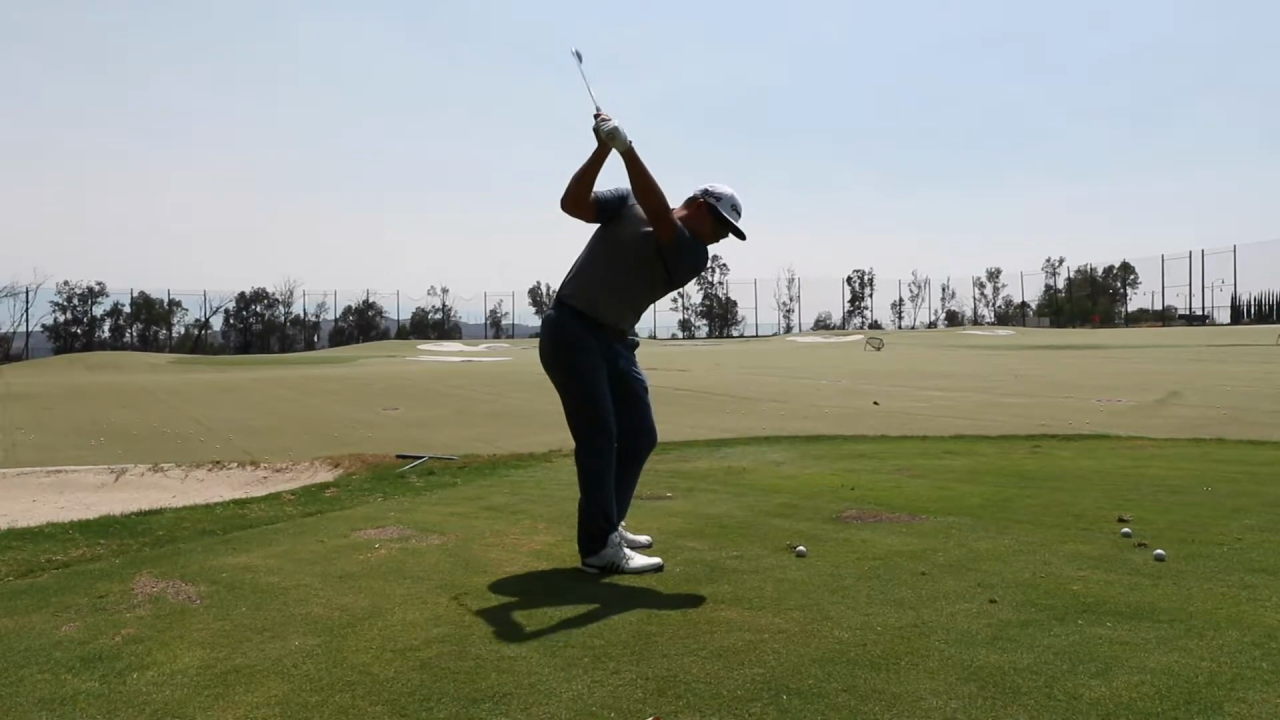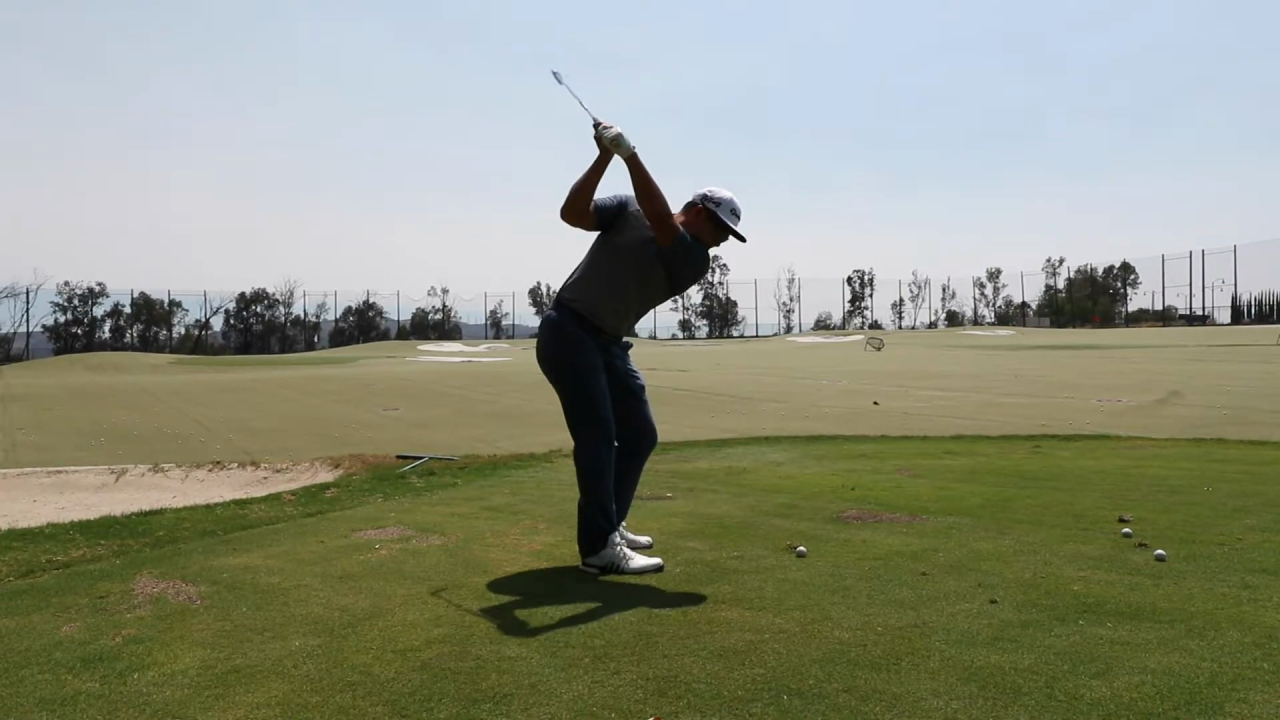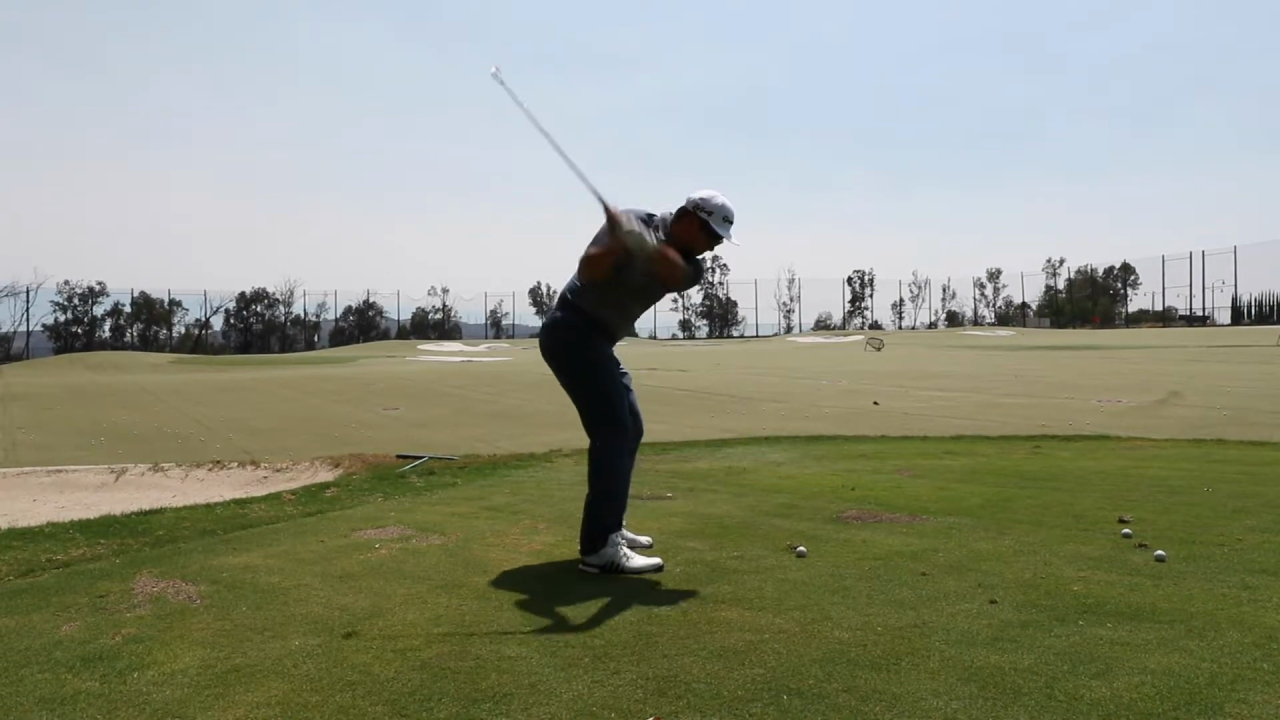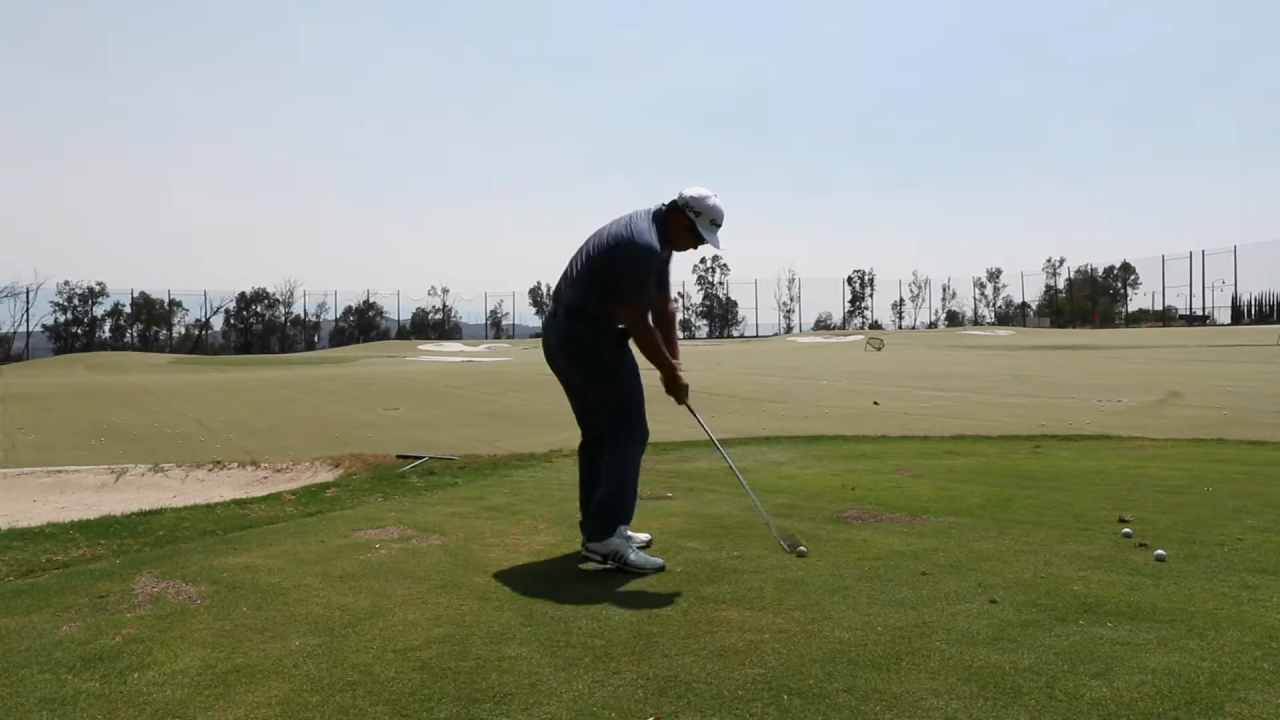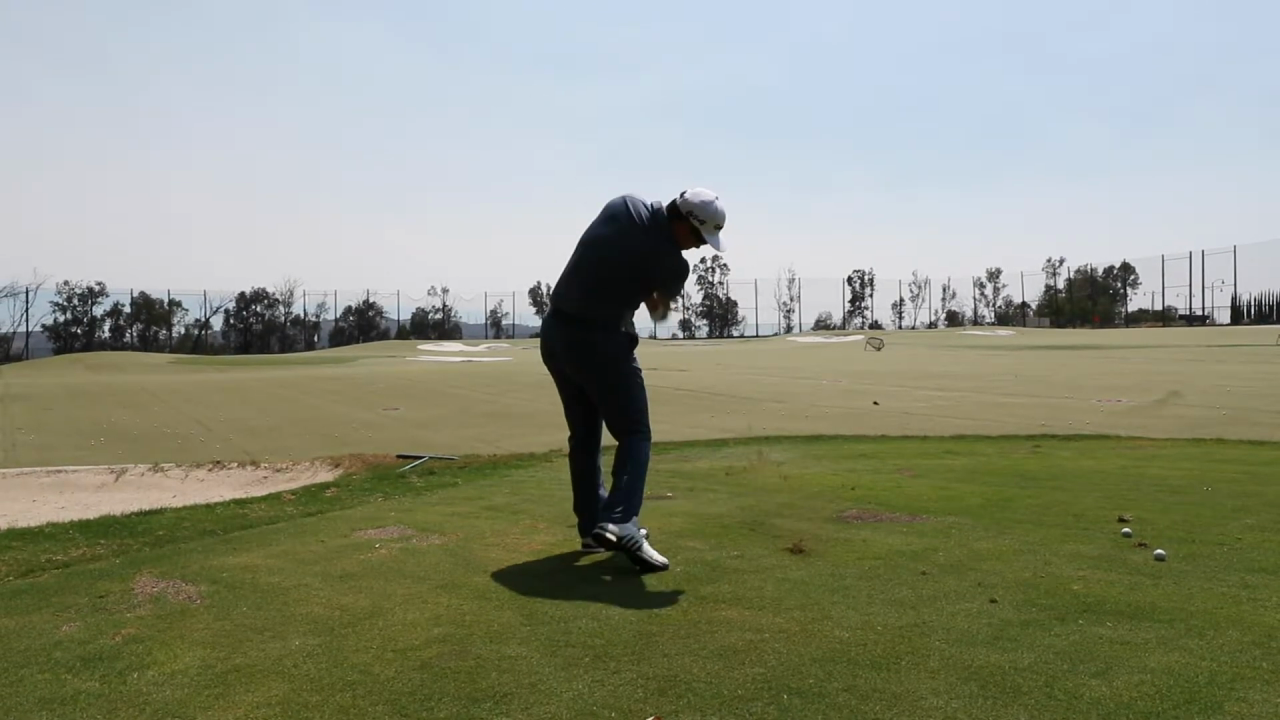
dt=0.4s
person 1, frame 1
left shoulder: (693, 256)
right shoulder: (628, 201)
right elbow: (572, 203)
right wrist: (603, 149)
left hip: (614, 341)
right hip: (570, 329)
left knee: (639, 437)
right knee: (598, 435)
left ankle: (608, 526)
right ankle: (599, 548)
person 1, frame 2
left shoulder: (694, 260)
right shoulder: (628, 208)
left elbow: (662, 221)
right elbow: (572, 213)
right wrist: (605, 157)
left hip: (608, 343)
right hip: (567, 331)
left knee: (640, 436)
right knee: (597, 434)
left ankle: (609, 526)
right ankle: (599, 548)
person 1, frame 3
left shoulder: (690, 265)
right shoulder: (634, 222)
left elbow: (672, 271)
right elbow: (588, 271)
left wrist: (646, 244)
right wrist: (619, 243)
left hip: (596, 339)
right hip: (573, 333)
left knee: (628, 431)
right knee: (614, 433)
left ankle: (607, 529)
right ankle: (600, 547)
person 1, frame 4
left shoulder: (656, 236)
right shoulder: (643, 244)
left elbow: (662, 305)
right elbow: (636, 321)
left wrist: (673, 364)
right wrist: (669, 370)
left hip: (561, 331)
right hip: (591, 336)
left knee: (599, 432)
right knee: (628, 433)
left ankle: (598, 525)
right ankle: (606, 536)
person 1, frame 5
left shoulder: (625, 205)
right shoulder: (671, 263)
right elbow: (662, 301)
right wrist: (656, 306)
left hip: (555, 332)
right hip: (599, 342)
left knee: (584, 432)
right knee: (633, 433)
left ankle: (593, 525)
right ankle: (619, 522)
